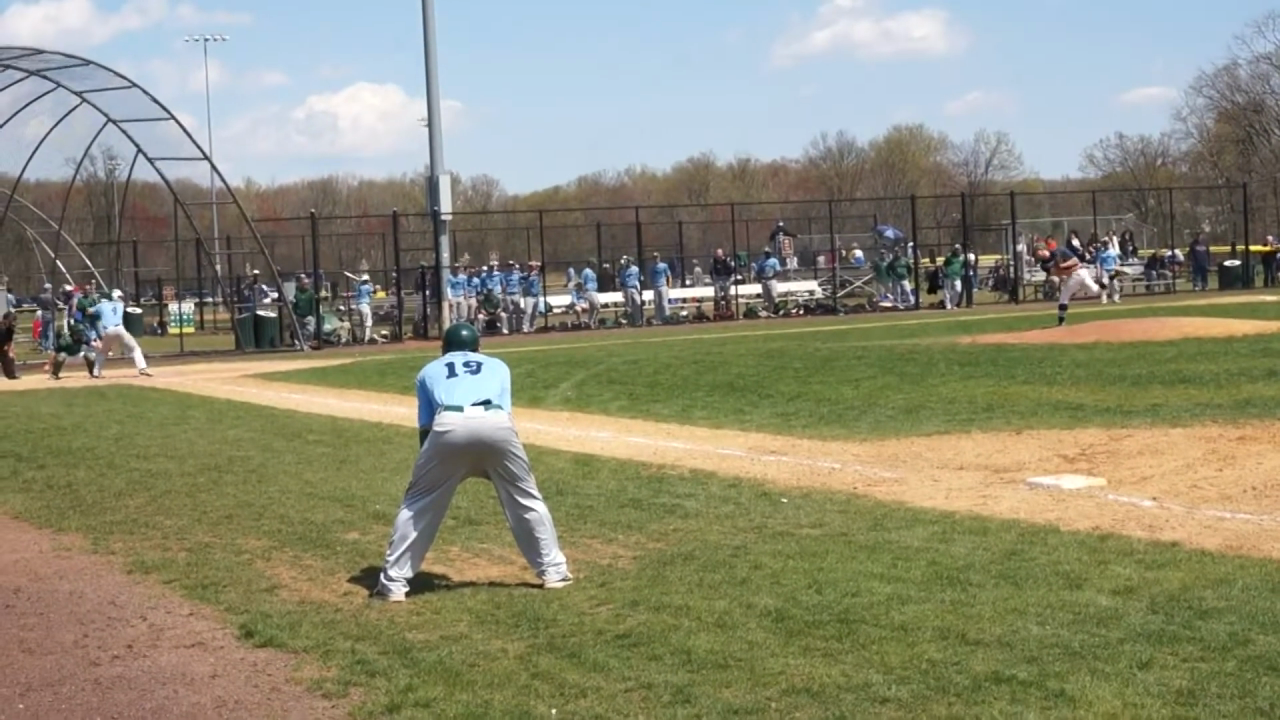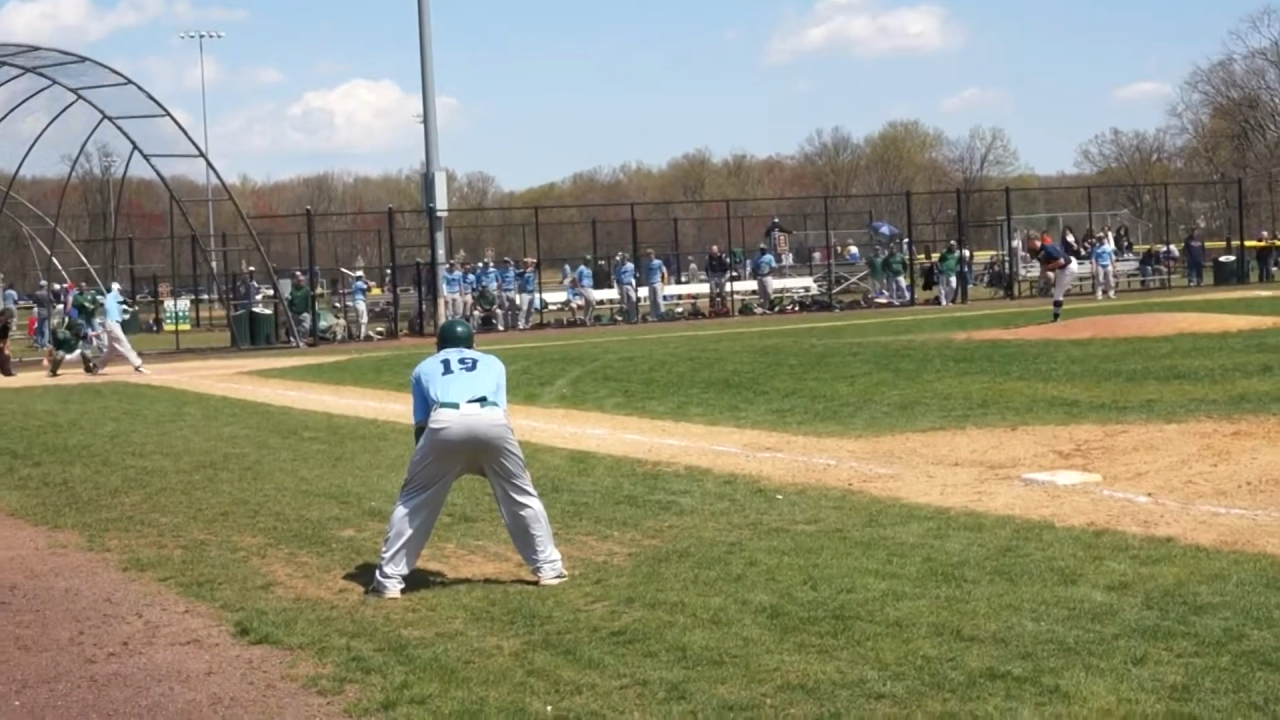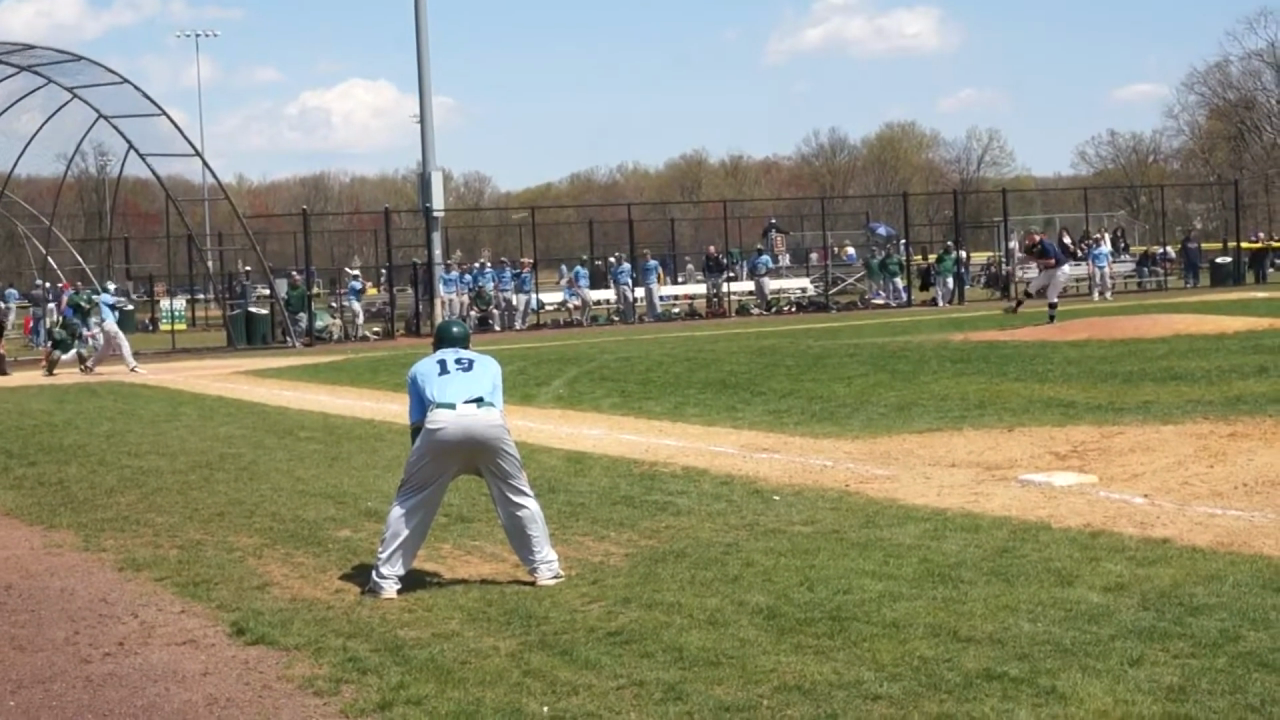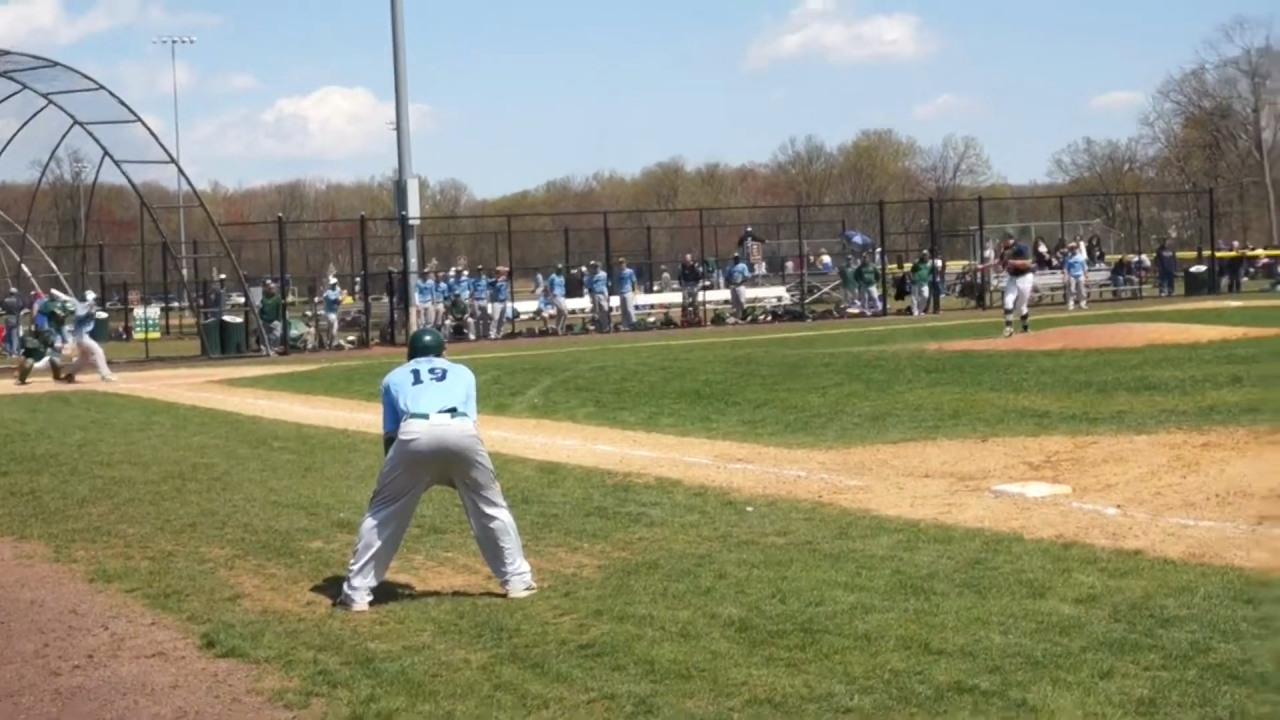
dt=0.2s
person 1, frame 1
left shoulder: (429, 371)
right shoulder: (497, 365)
left elbow: (425, 427)
left wrist: (434, 470)
right wrist: (492, 467)
left hip: (449, 426)
right hip: (496, 424)
left knee: (418, 504)
right knee: (527, 500)
left ankle: (393, 583)
right ankle: (554, 571)
person 1, frame 2
left shoulder: (424, 368)
right shoulder: (492, 362)
left elbow: (421, 424)
left wrist: (427, 465)
right wrist: (487, 463)
left hip: (444, 423)
right hip: (492, 421)
left knee: (414, 501)
right knee: (522, 496)
left ankle: (389, 580)
right ankle: (548, 567)
person 1, frame 3
left shoulder: (420, 368)
right shoulder: (488, 362)
left elbow: (417, 425)
left wrist: (424, 466)
right wrist: (484, 464)
left hip: (441, 424)
right hip: (488, 422)
left knee: (410, 501)
right knee: (518, 497)
left ankle: (385, 580)
right ankle: (545, 569)
person 1, frame 4
left shoulder: (394, 377)
right shoulder: (462, 372)
left elbow: (390, 435)
left wrist: (398, 477)
right wrist: (457, 475)
left hip: (414, 435)
right hip: (461, 432)
left knee: (383, 512)
right knee: (491, 507)
left ankle: (357, 592)
right ankle: (517, 580)
